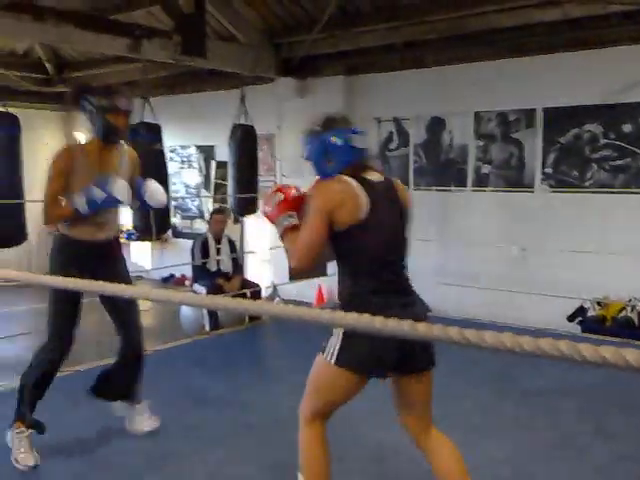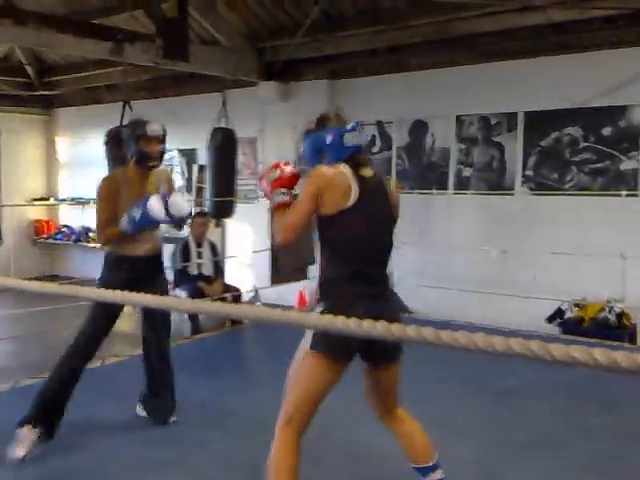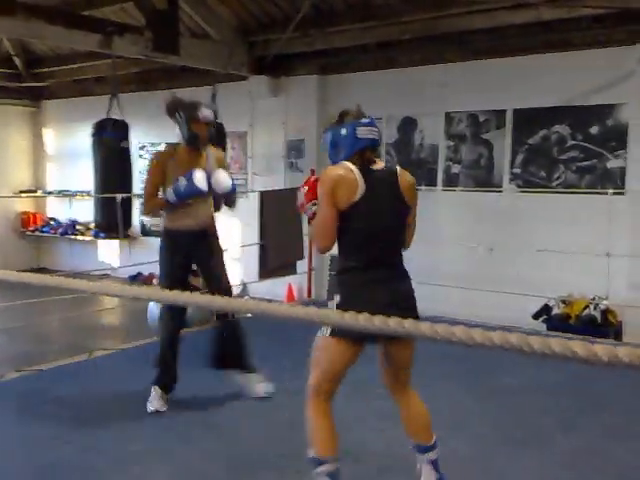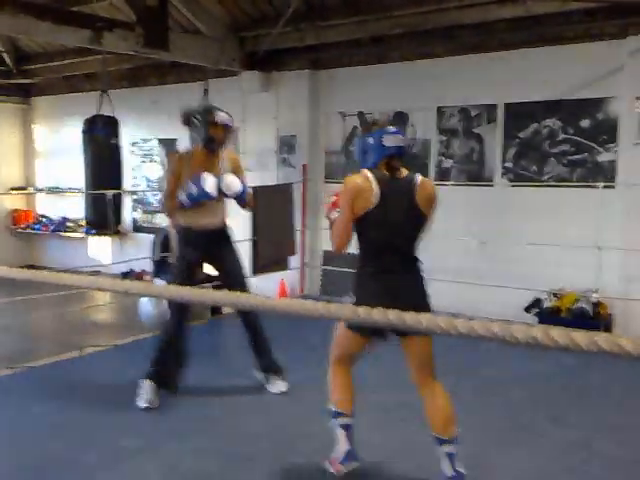
dt=0.3s
person 1, frame 1
left shoulder: (328, 191)
right shoulder: (397, 190)
left elbow: (300, 260)
left wrist: (284, 221)
left hip: (365, 325)
right hip: (410, 318)
left knee: (311, 417)
right knee: (422, 428)
person 1, frame 2
left shoulder: (324, 177)
right shoulder: (388, 189)
left elbow: (284, 235)
left wrist: (277, 196)
left hip: (341, 313)
right hip: (383, 312)
left knee: (290, 424)
right knee: (389, 412)
person 1, frame 3
left shoulder: (335, 176)
right shoulder: (404, 180)
left elbow: (323, 243)
left wrist: (314, 209)
left hip: (356, 299)
right hip: (398, 294)
left knee: (317, 394)
right knee: (401, 390)
person 1, frame 4
left shoulder: (356, 184)
right shoulder: (425, 189)
left elbow: (339, 244)
left wrist: (336, 217)
left hip: (372, 293)
right hip: (410, 292)
left knee: (339, 361)
right knee: (427, 381)
left ankle: (344, 449)
person 2, frame 1
left shoulder: (128, 157)
right shoulder: (68, 156)
left elbow: (137, 195)
right elbow: (50, 216)
left wrist: (145, 195)
right wrist: (90, 202)
left hip: (109, 253)
right hip: (70, 254)
left knee: (133, 336)
right knee: (59, 345)
left ankle: (127, 398)
right ankle: (21, 423)
person 2, frame 2
left shoulder: (163, 179)
right shoulder: (112, 184)
left elbow: (176, 222)
right elbow: (103, 236)
left wrist: (178, 214)
right wrist: (134, 222)
left hip: (152, 266)
right hip: (118, 268)
left knee: (157, 344)
right knee: (85, 346)
left ankle: (156, 404)
right ankle: (34, 423)
person 2, frame 3
left shoulder: (217, 158)
right shoulder: (163, 160)
left elbow: (230, 203)
right elbow: (148, 208)
left wrist: (225, 191)
right wrist: (176, 193)
left hip: (206, 239)
right hip: (175, 243)
left knee: (225, 308)
right knee: (173, 316)
left ankle: (244, 369)
right ankle: (162, 385)
person 2, frame 4
left shoulder: (232, 160)
right shoulder: (180, 162)
left elbow: (248, 204)
right elbow: (168, 210)
left wrist: (241, 194)
right wrist: (189, 196)
left hip: (220, 239)
right hip: (189, 241)
right knee: (178, 312)
left ankle: (267, 369)
right ankle: (154, 379)
